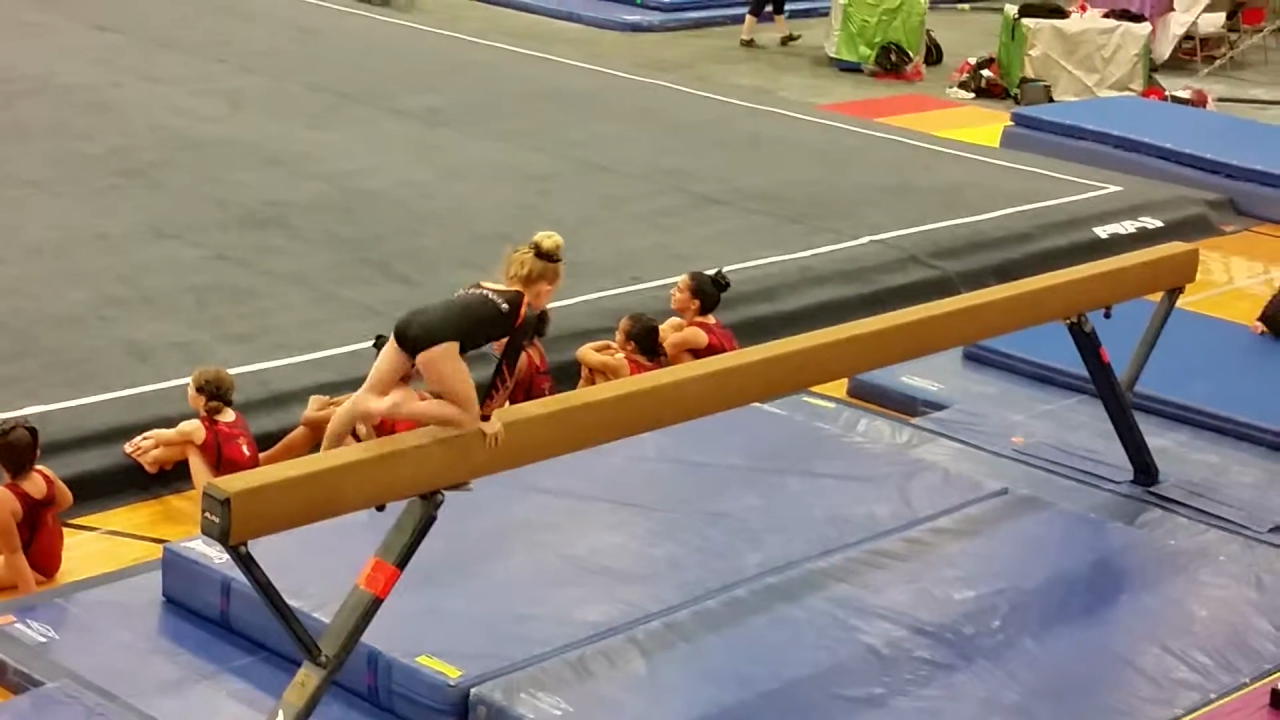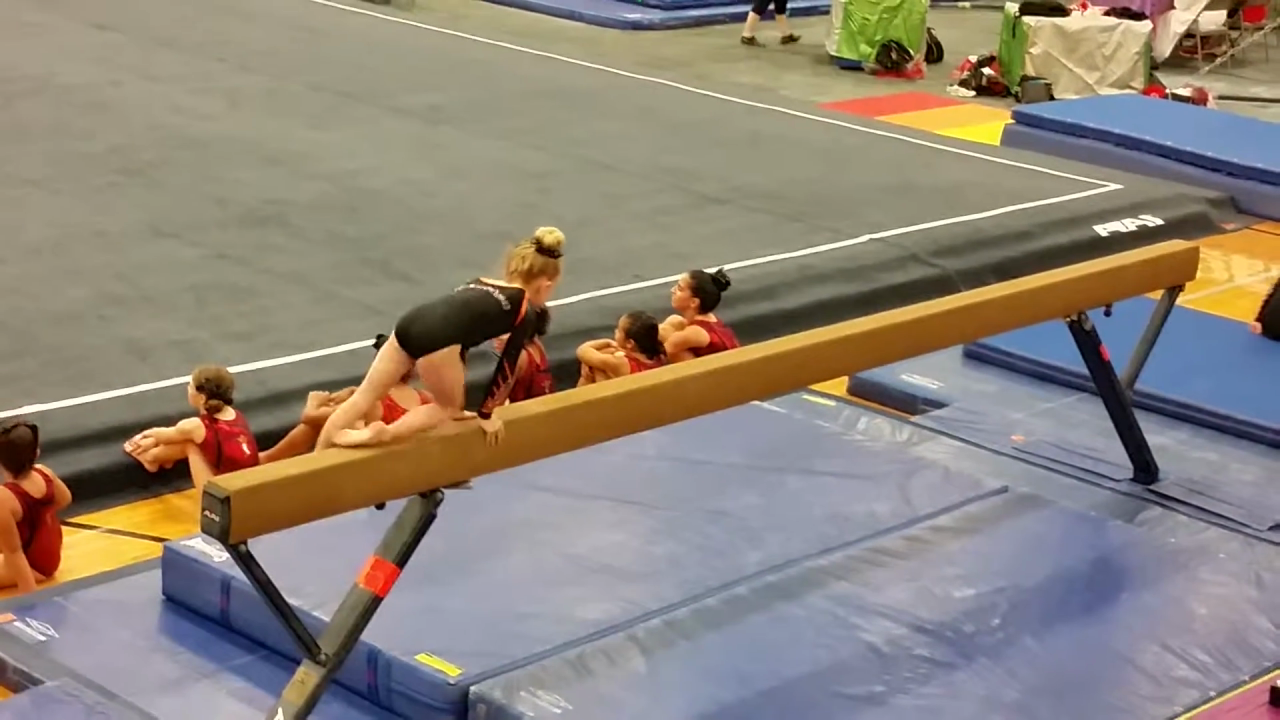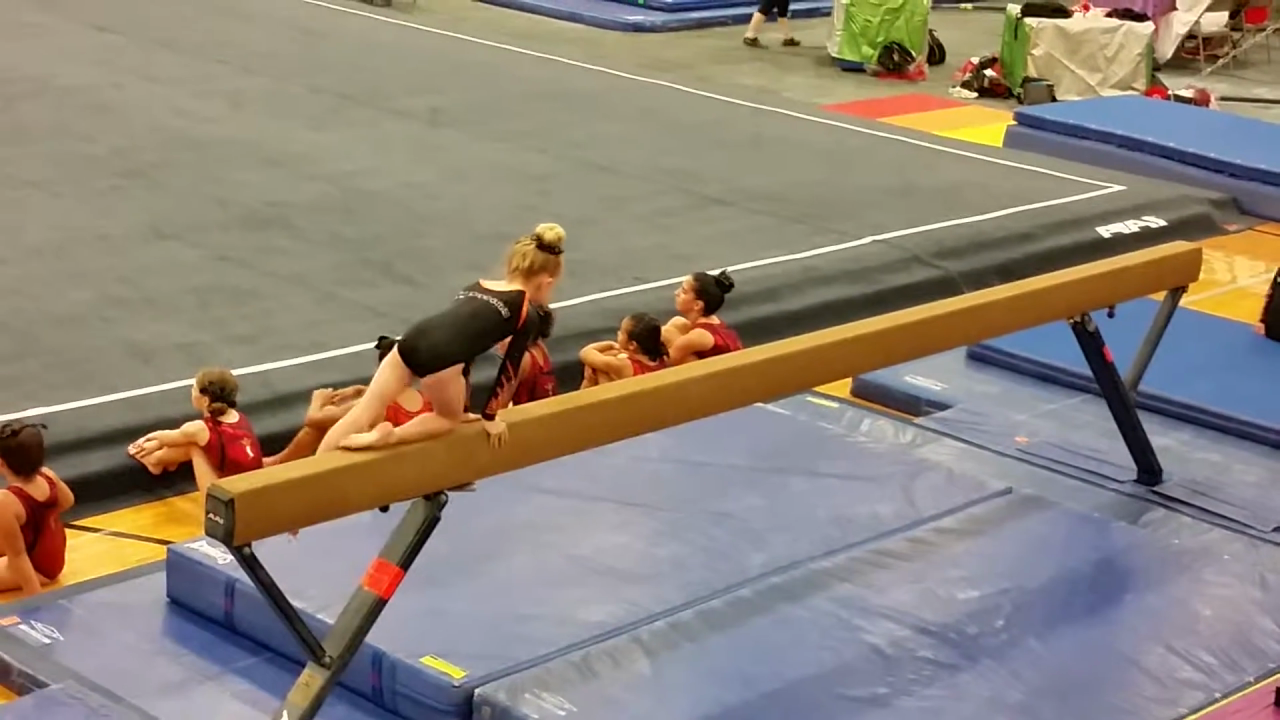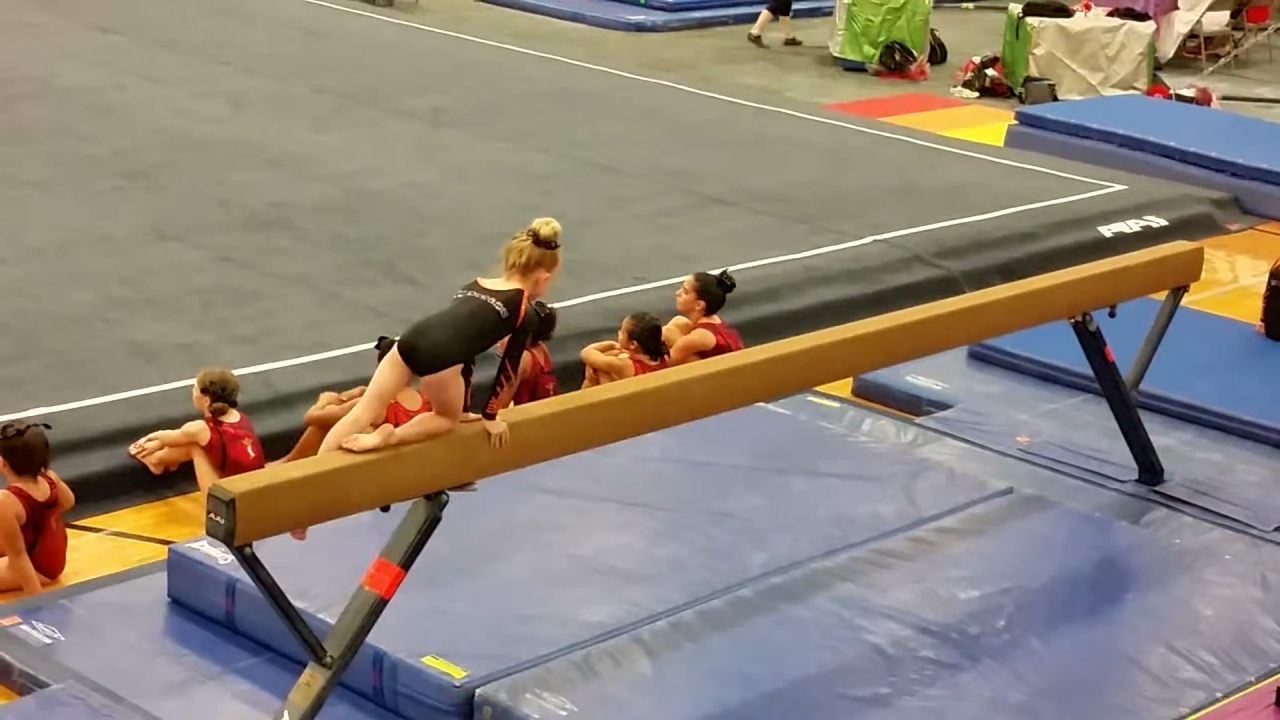
dt=0.1s
person 1, frame 1
left shoulder: (477, 289)
right shoulder: (523, 317)
right elbow: (505, 373)
right wrist: (485, 418)
left hip: (409, 324)
right hip: (435, 339)
left knee: (362, 399)
right knee: (467, 415)
right ankle: (397, 407)
person 1, frame 2
left shoulder: (476, 285)
right shoulder: (524, 316)
right elbow: (506, 370)
left wrist: (460, 399)
right wrist: (486, 415)
left hip: (410, 323)
right hip: (435, 340)
left knee: (361, 400)
right knee: (447, 408)
right ankle: (382, 433)
person 1, frame 3
left shoulder: (475, 287)
right shoulder: (526, 317)
right elbow: (509, 372)
left wrist: (461, 409)
right wrist: (490, 417)
left hip: (412, 340)
right hip: (439, 357)
left knee: (363, 412)
right knee: (449, 418)
right ankle: (388, 436)
person 1, frame 4
left shoulder: (474, 286)
right shoulder: (524, 315)
right elbow: (508, 371)
left wrist: (462, 408)
right wrist: (491, 417)
left hip: (412, 339)
right hip: (438, 358)
left knee: (363, 412)
right knee: (448, 418)
right ankle: (390, 437)
